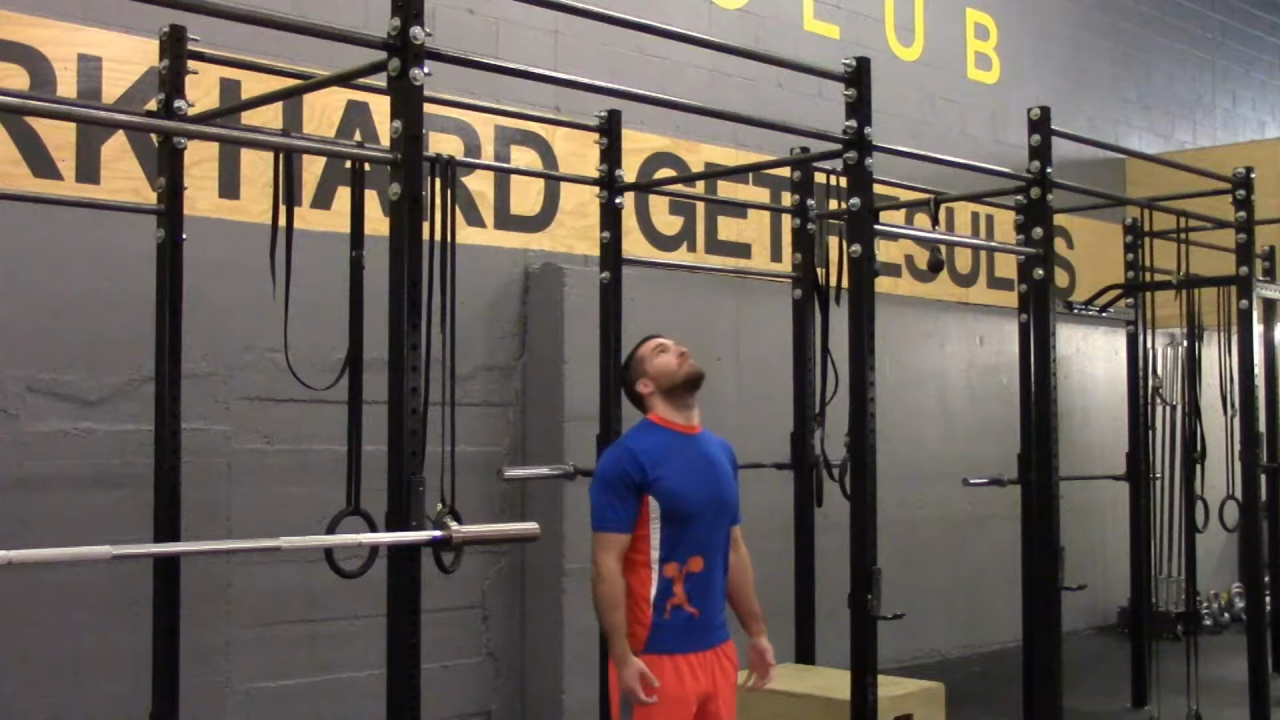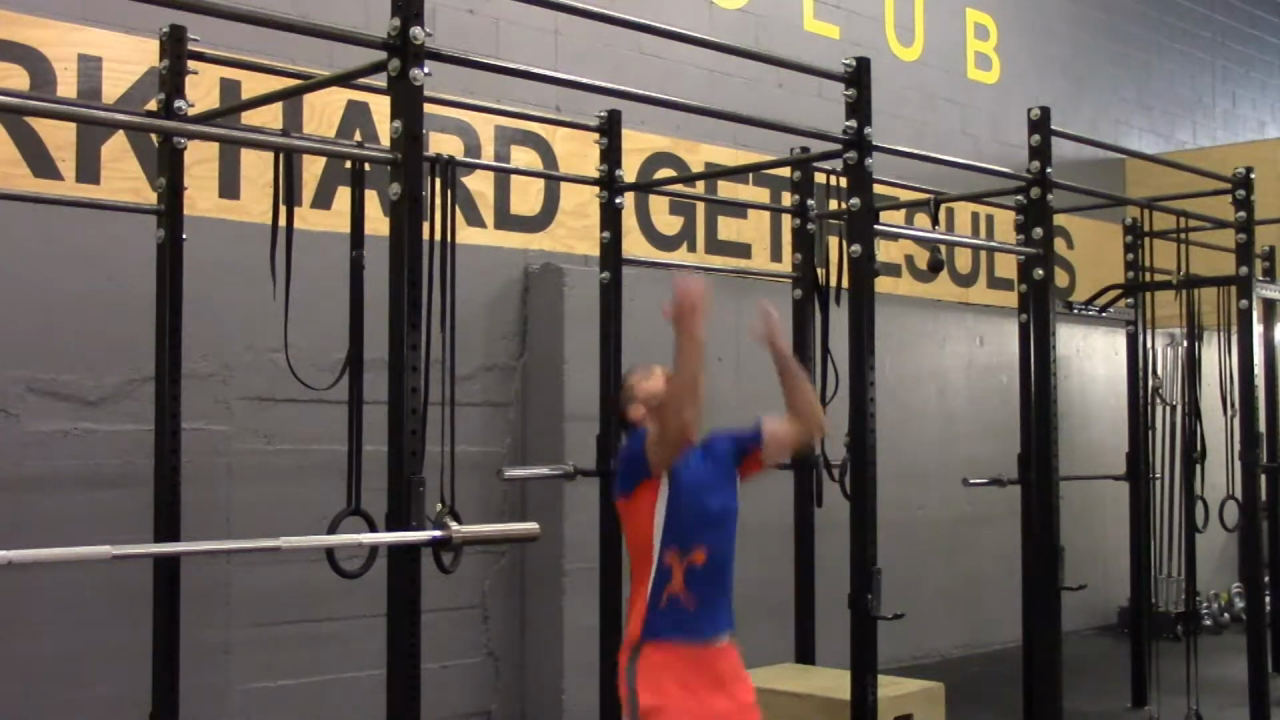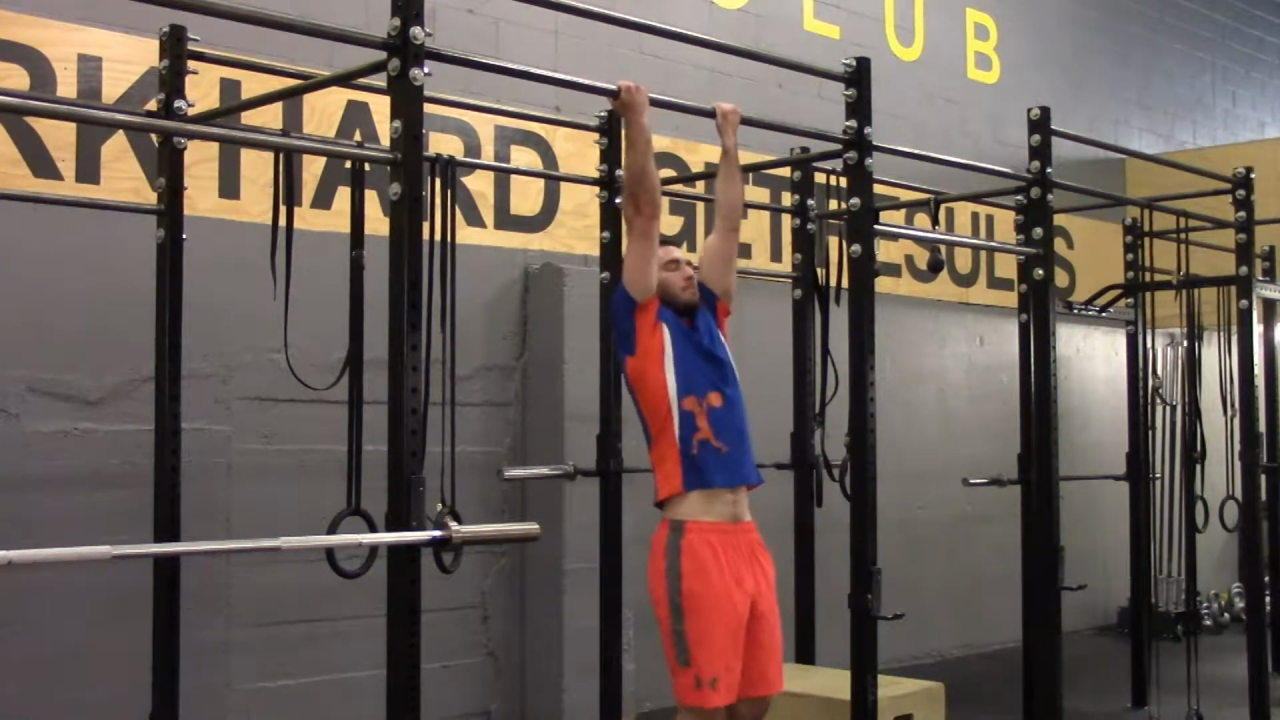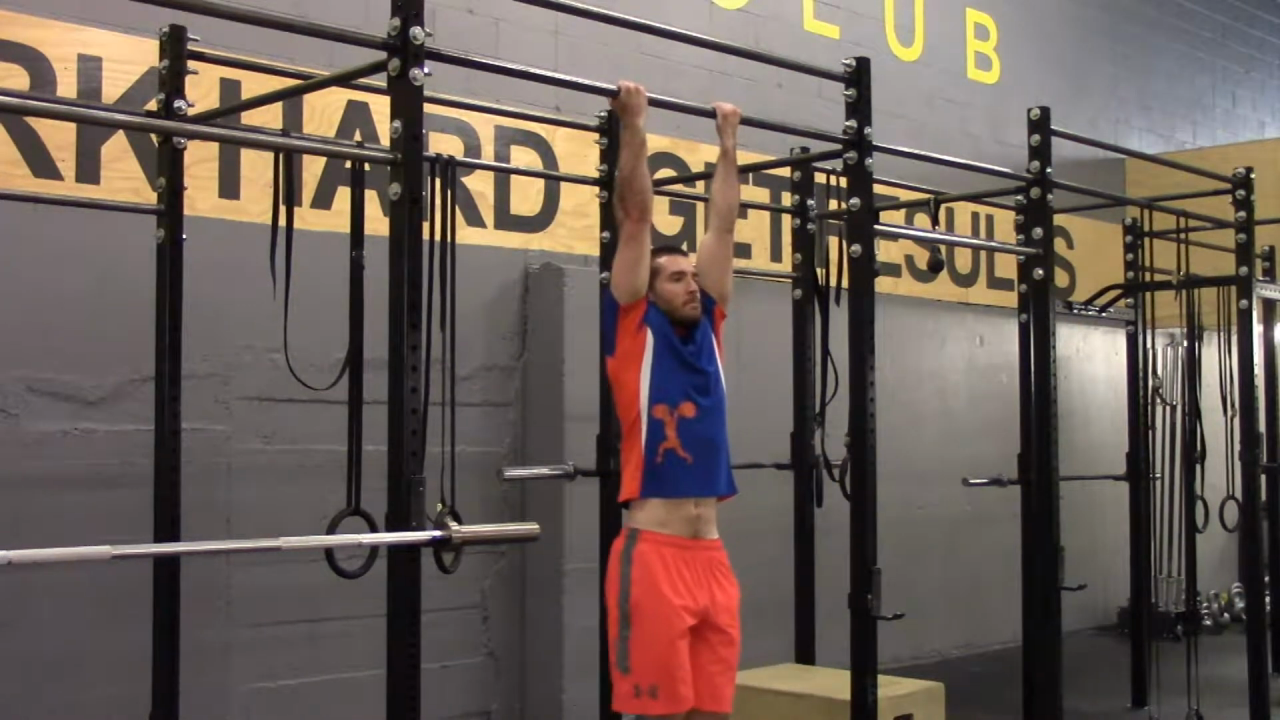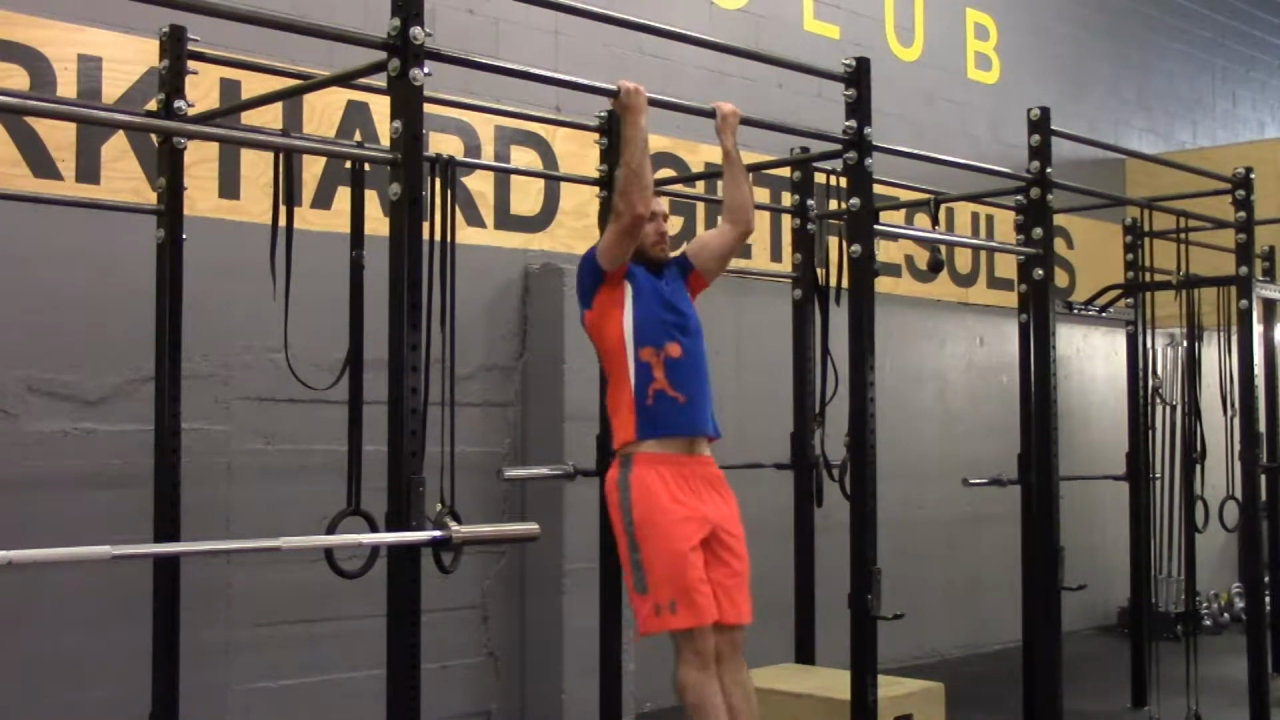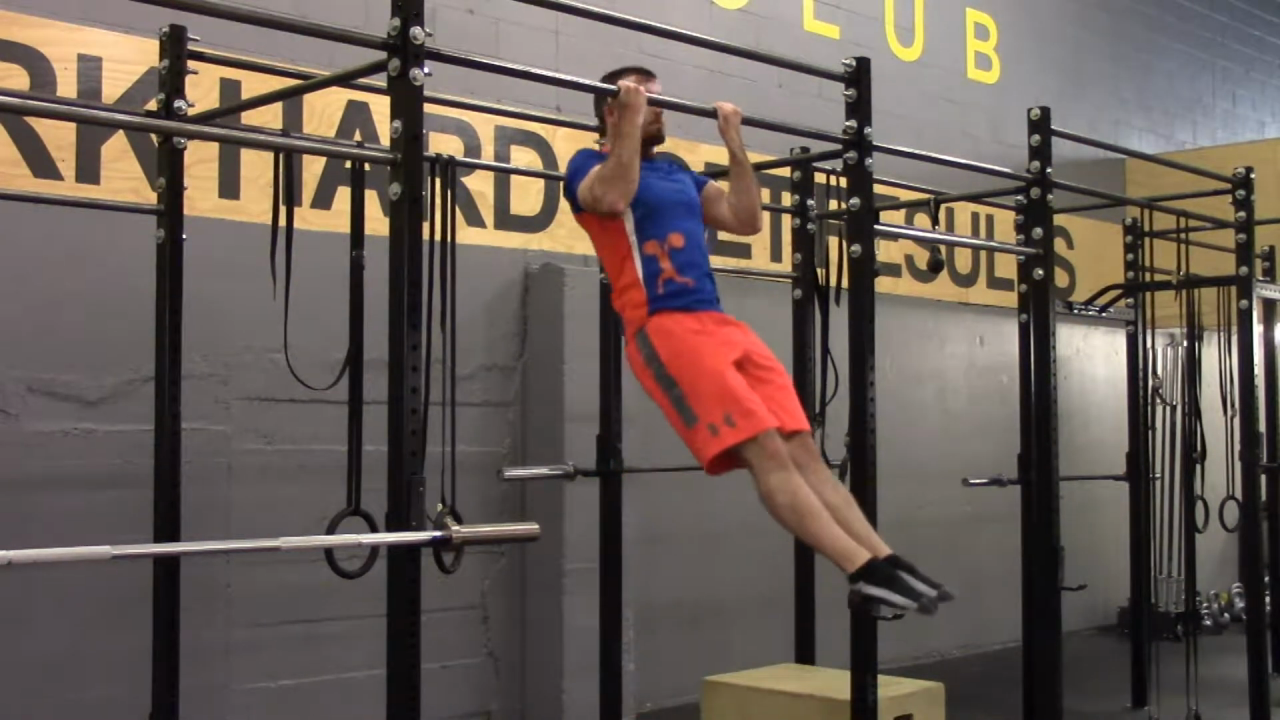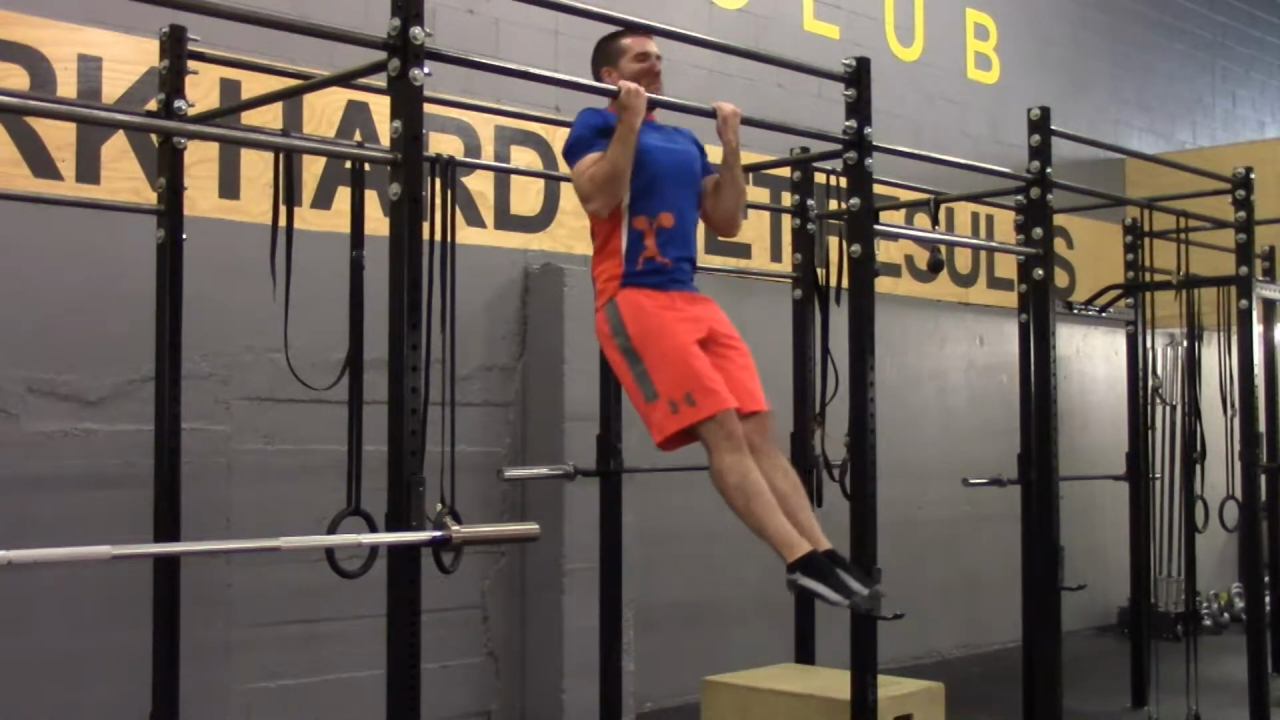
dt=0.7s
person 1, frame 1
left shoulder: (721, 452)
right shoulder: (628, 456)
right elbow: (607, 564)
left wrist: (757, 632)
right wrist: (623, 656)
left hip: (716, 648)
right hip: (655, 656)
person 1, frame 2
left shoulder: (723, 452)
right shoulder: (636, 459)
left elbow: (805, 429)
right elbow: (676, 437)
left wrist: (781, 349)
right wrist: (687, 338)
left hip: (718, 654)
right hip: (658, 656)
person 1, frame 3
left shoulder: (710, 322)
right shoulder: (643, 328)
left elbow: (727, 225)
right elbow: (644, 217)
left wrist: (728, 140)
right wrist: (636, 121)
left hip: (747, 542)
right hip: (693, 544)
person 1, frame 4
left shoulder: (707, 329)
right shoulder: (633, 331)
left elbow: (722, 226)
right elbow: (634, 219)
left wrist: (727, 141)
right wrist: (633, 124)
left hip: (711, 559)
right hip: (652, 558)
person 1, frame 5
left shoulder: (680, 278)
right shoulder: (606, 280)
left elbow: (739, 223)
right elbow: (629, 208)
left wrist: (728, 140)
right wrist: (633, 121)
left hip: (709, 477)
right hip: (649, 479)
left knee: (729, 645)
right knee: (695, 646)
person 1, frame 6
left shoulder: (677, 171)
right shoulder: (591, 163)
left elbow: (747, 221)
right elbow: (613, 199)
left wrist: (732, 143)
right wrist: (629, 130)
left hip: (723, 324)
right hip: (662, 329)
left knee: (803, 451)
right knee: (767, 452)
left ankle: (887, 560)
right ankle: (865, 569)
person 1, frame 7
left shoulder: (683, 139)
right shoulder: (597, 123)
left elbow: (727, 223)
right elbow: (599, 202)
left wrist: (730, 145)
right wrist: (628, 121)
left hip: (693, 301)
right hip: (635, 301)
left knee: (759, 434)
right knee: (723, 432)
left ankle: (824, 553)
right ankle: (802, 561)
